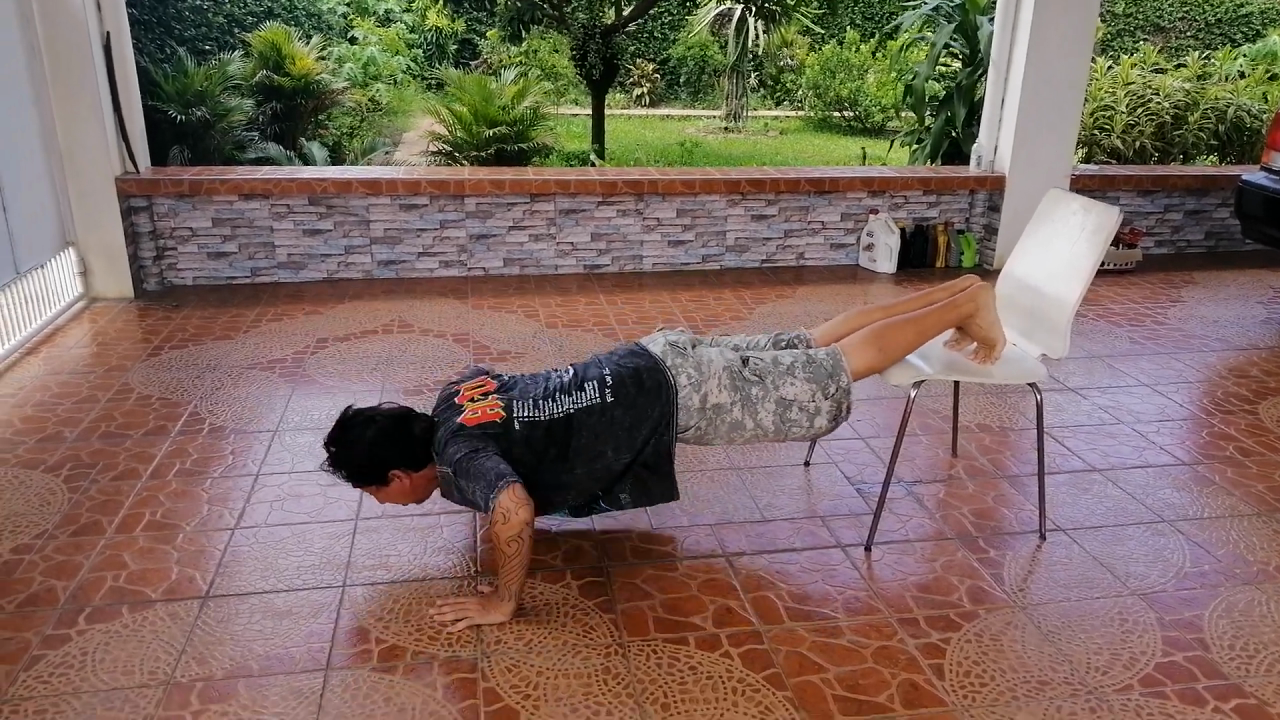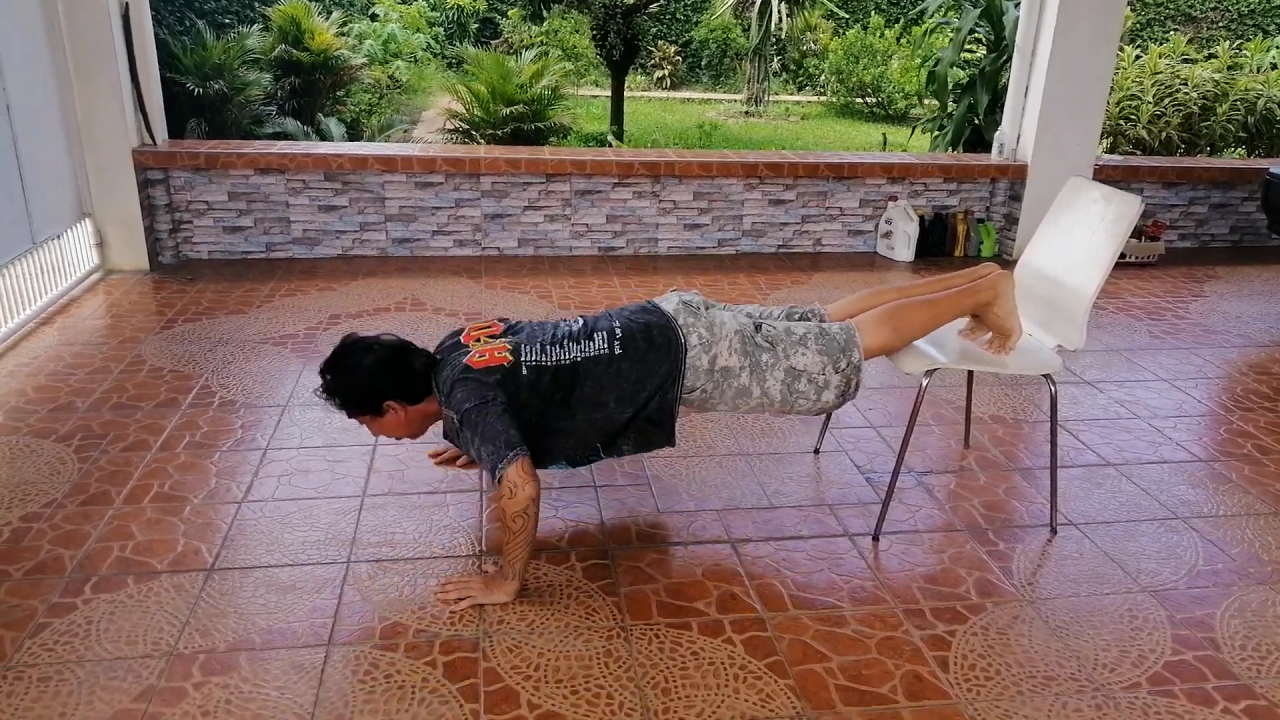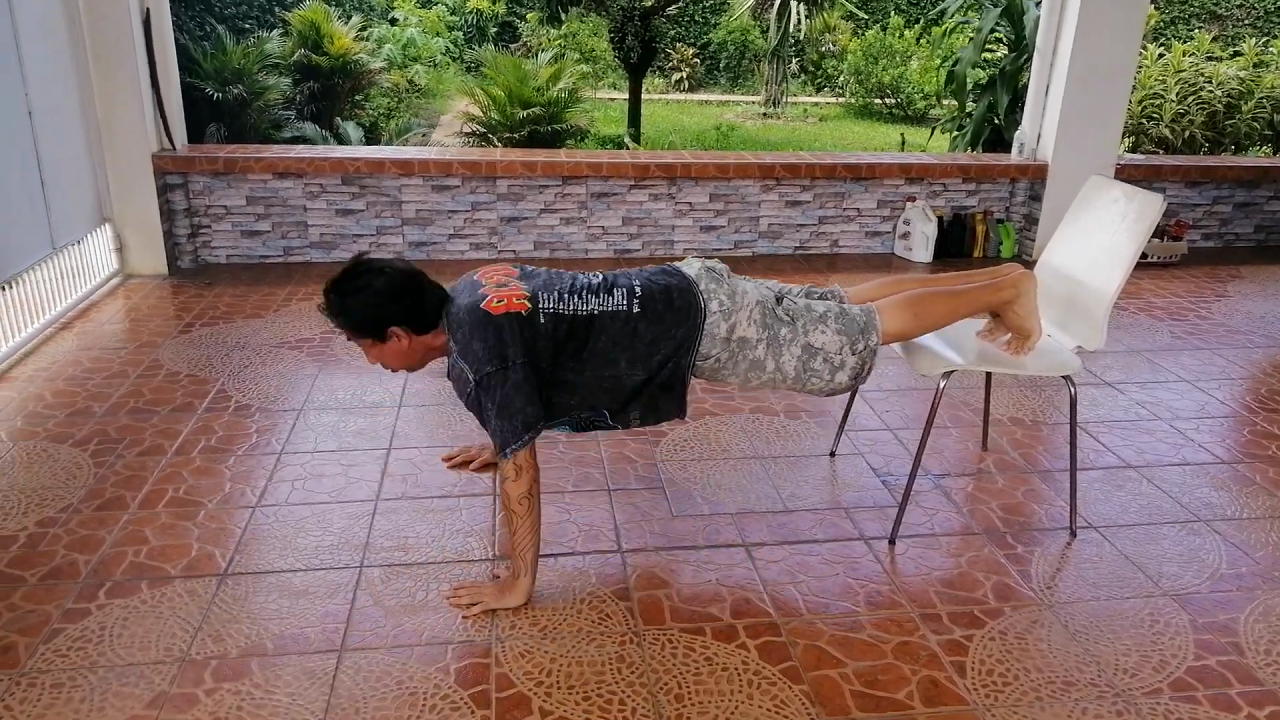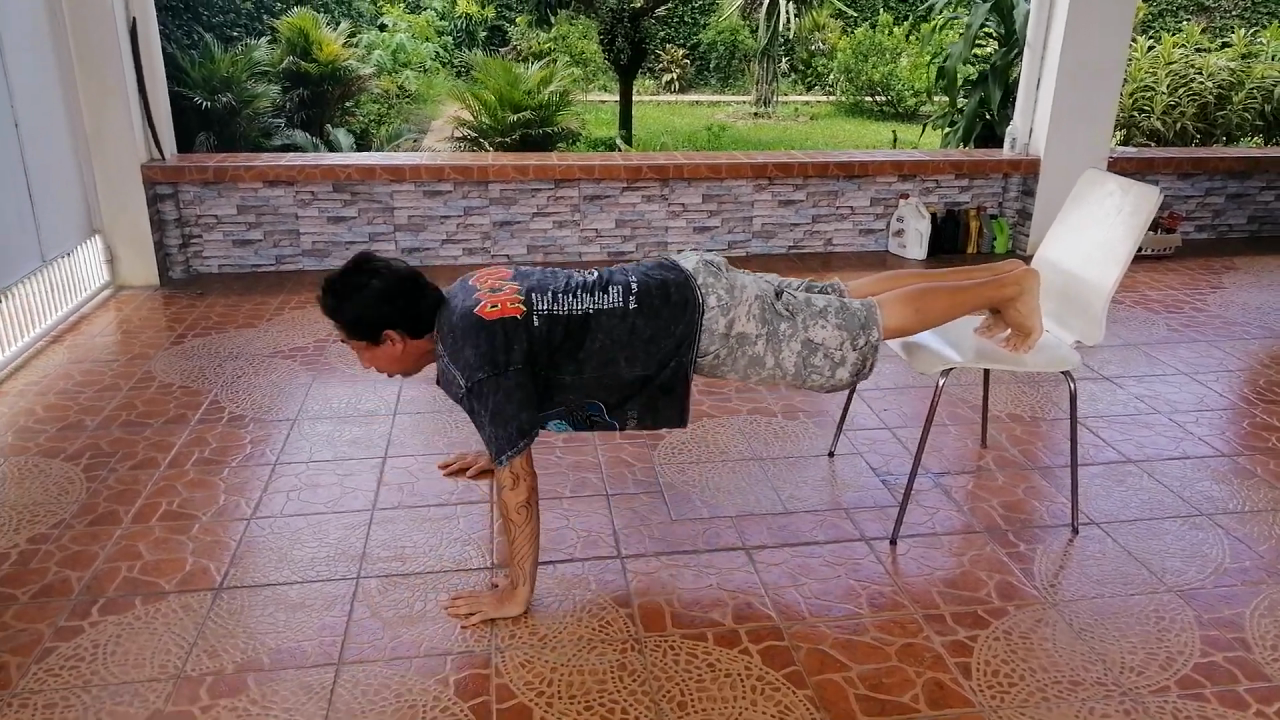
dt=0.2s
person 1, frame 1
left shoulder: (459, 458)
right shoulder: (450, 404)
left elbow: (516, 512)
left wrist: (502, 599)
left hip: (676, 394)
right hip: (659, 362)
left knee: (838, 372)
right knee: (816, 347)
left ankle: (970, 303)
right ankle: (952, 291)
person 1, frame 2
left shoulder: (461, 392)
right shoulder: (454, 348)
left elbow: (521, 483)
left wrist: (506, 579)
right wrist: (488, 442)
left hip: (687, 354)
right hip: (669, 325)
left knee: (847, 347)
right knee: (830, 322)
left ankle: (984, 291)
right ankle: (974, 279)
person 1, frame 3
left shoulder: (474, 347)
right shoulder: (466, 295)
left elbow: (520, 471)
left wrist: (518, 581)
right wrist: (496, 438)
left hip: (702, 322)
right hip: (689, 291)
left knee: (861, 335)
right knee: (842, 307)
left ankle: (1007, 288)
right ankle: (994, 278)
person 1, frame 4
left shoulder: (468, 352)
right shoulder: (460, 297)
left elbow: (518, 475)
left wrist: (517, 590)
right wrist: (496, 442)
left hip: (701, 319)
right hip: (687, 283)
left knee: (862, 332)
right knee: (845, 301)
left ankle: (1010, 284)
right ankle: (997, 272)
